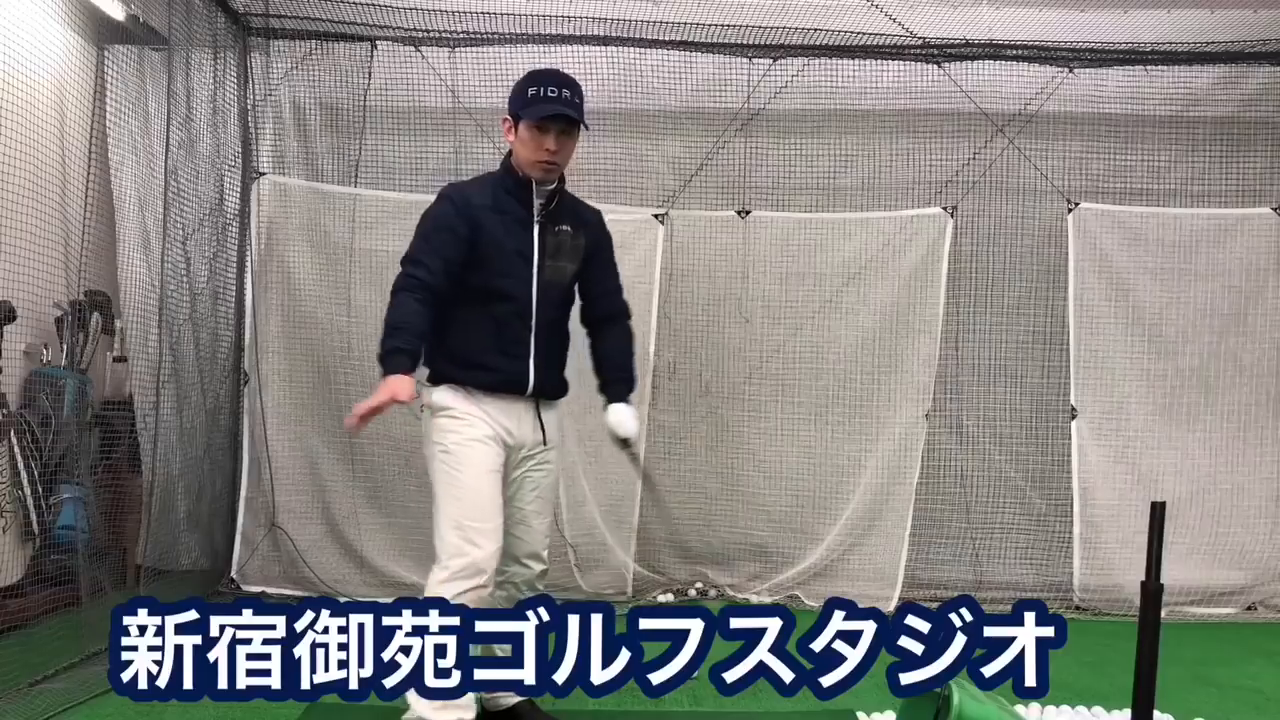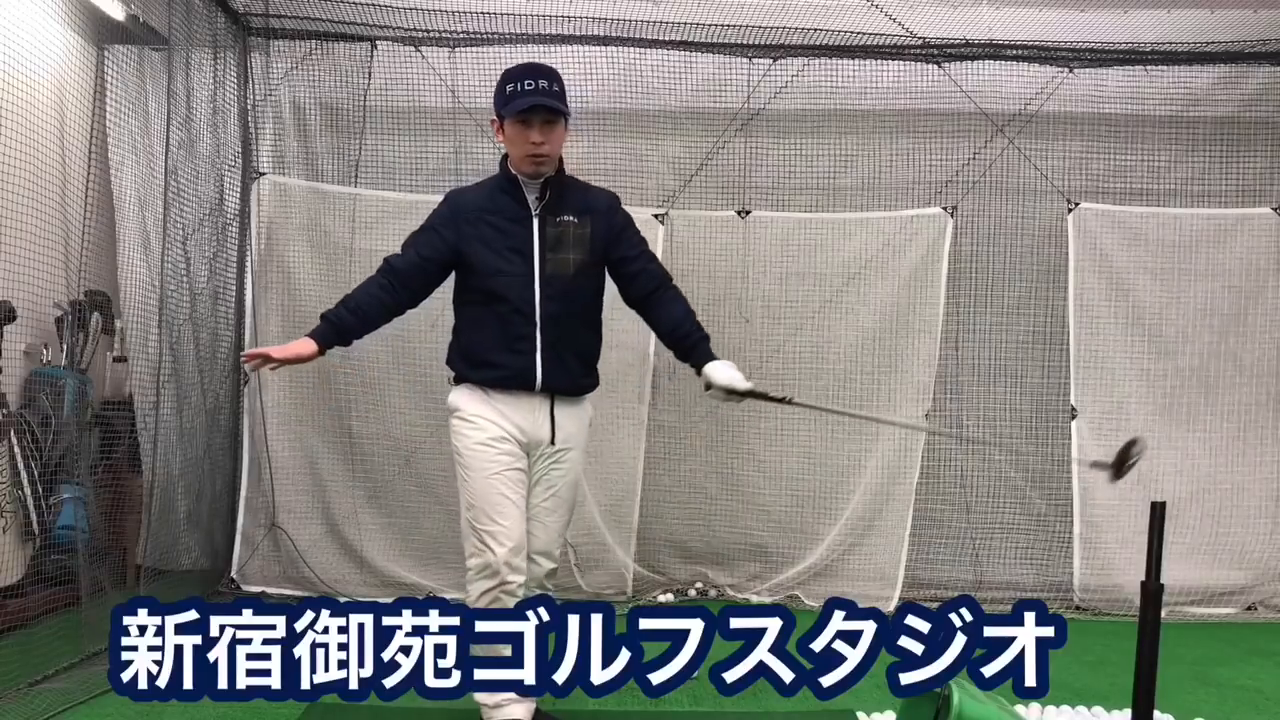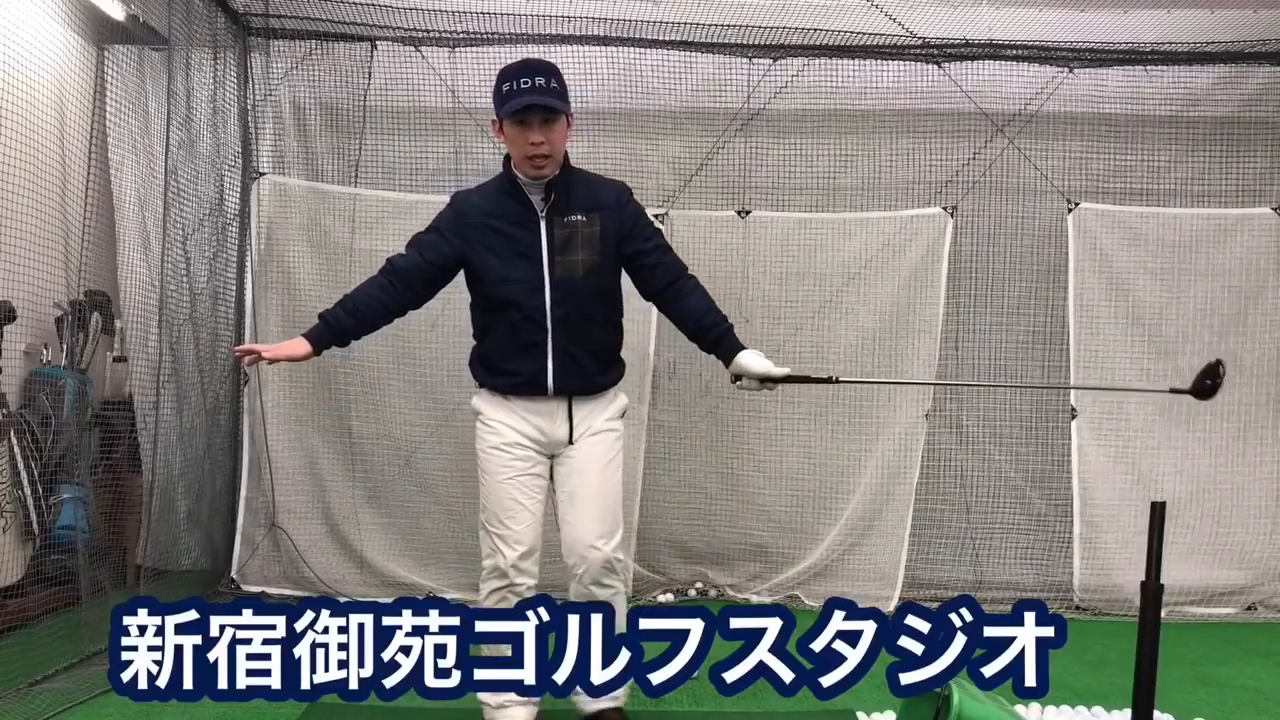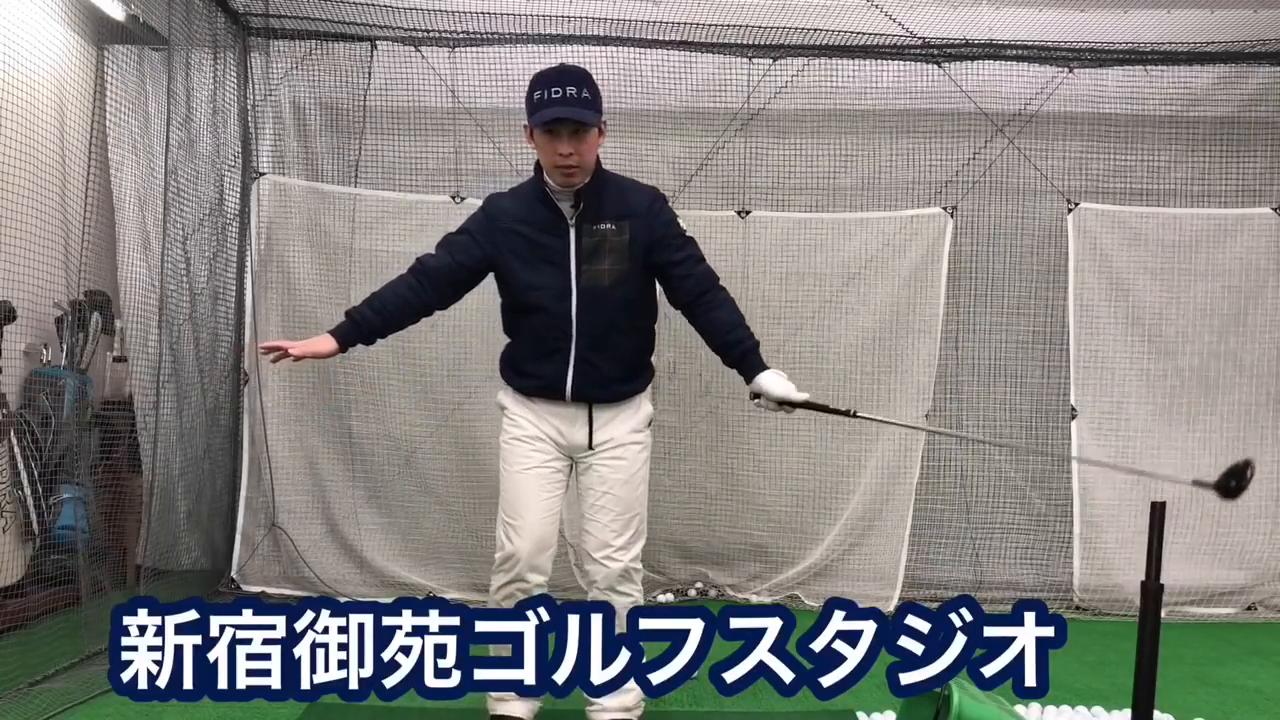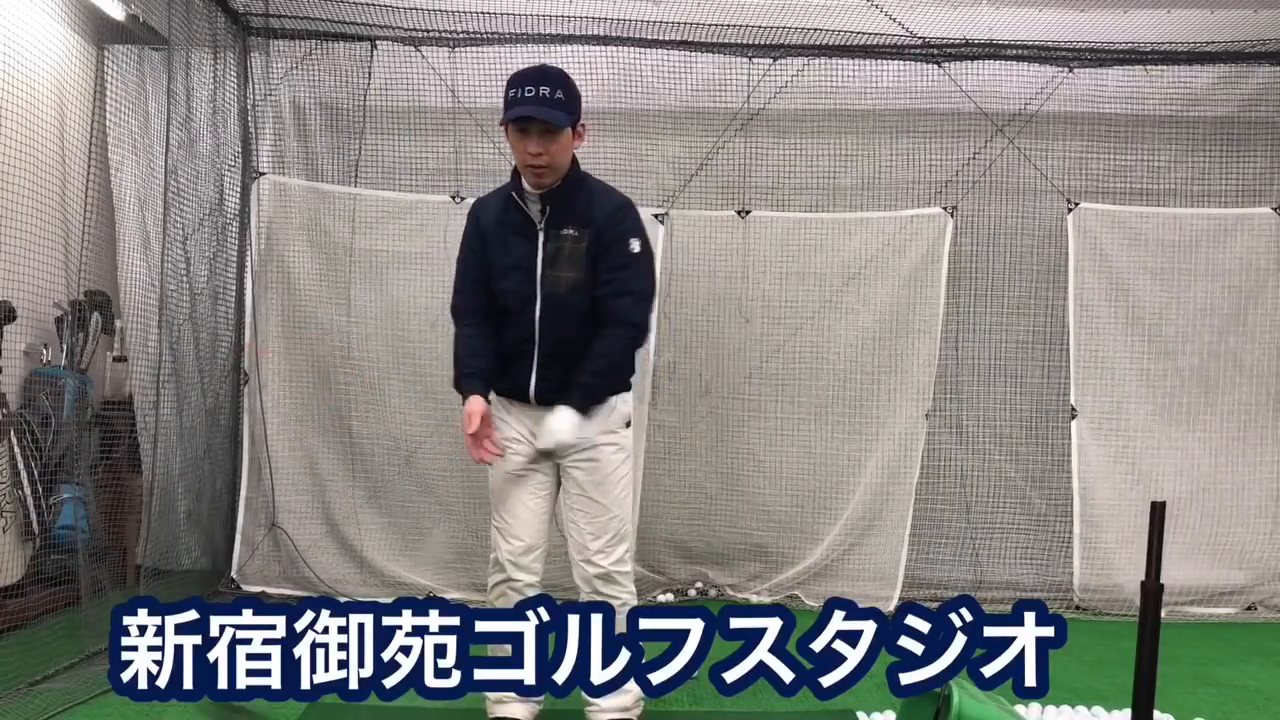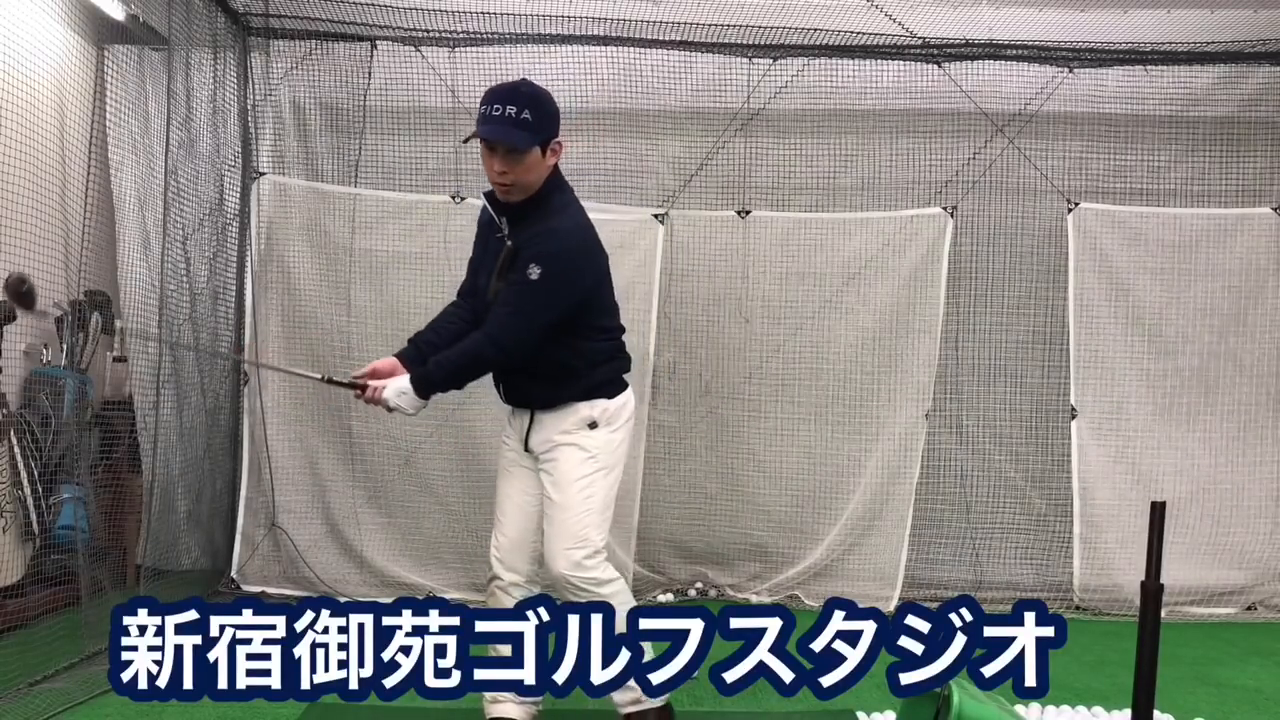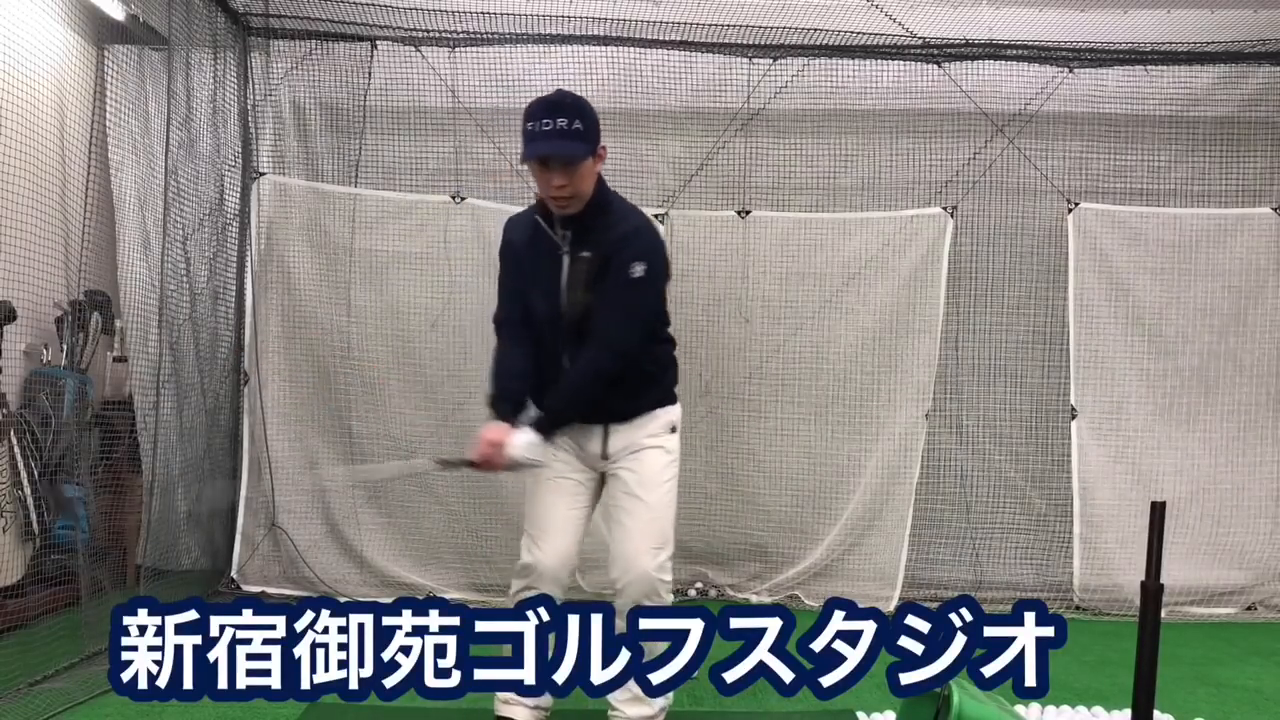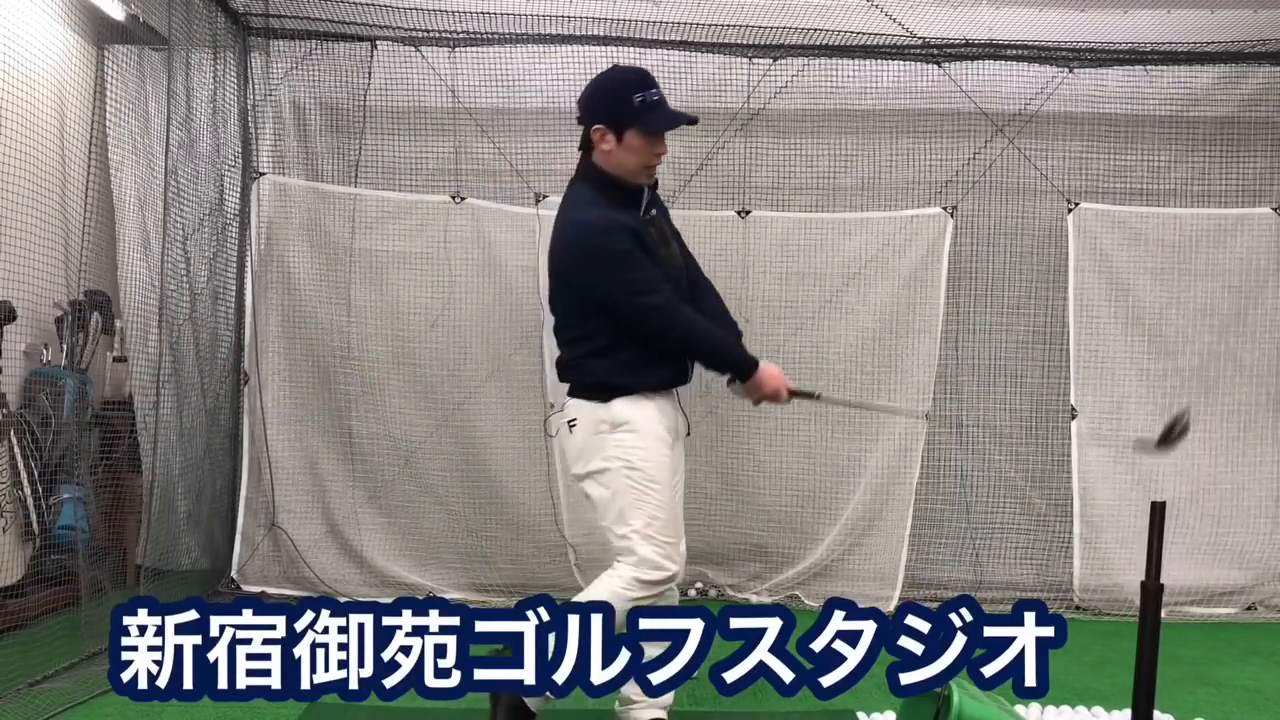
dt=0.4s
person 1, frame 1
left shoulder: (585, 224)
right shoulder: (463, 205)
left elbow: (608, 316)
right elbow: (415, 290)
left wrist: (619, 396)
right wrist: (397, 370)
left hip: (539, 415)
right hip: (465, 408)
left knee: (526, 564)
right knee: (470, 562)
person 1, frame 2
left shoulder: (599, 212)
right shoulder: (466, 210)
left elbow: (651, 289)
right elbow: (399, 281)
left wrist: (704, 358)
right wrist: (320, 338)
left hip: (566, 413)
right hip: (485, 408)
left knee: (539, 565)
right knee: (497, 564)
person 1, frame 3
left shoulder: (608, 202)
right shoulder: (472, 213)
left elbow: (670, 282)
right elbow: (400, 281)
left wrist: (733, 350)
right wrist: (314, 338)
left hip: (594, 409)
right hip: (508, 413)
left knee: (597, 554)
right knee: (508, 568)
person 1, frame 4
left shoulder: (642, 209)
right shoulder: (504, 216)
left elbow: (699, 291)
right elbow: (431, 280)
left wrist: (755, 369)
right wrist: (341, 336)
left hip: (619, 415)
right hip: (532, 413)
left knee: (614, 568)
right knee: (519, 558)
person 1, frame 5
left shoulder: (612, 215)
right shoulder: (488, 216)
left elbow: (625, 322)
right elbow: (471, 313)
left wrist: (574, 410)
right wrist: (473, 392)
left hip: (595, 416)
right hip: (514, 415)
left knee: (603, 568)
right knee: (513, 566)
person 1, frame 6
left shoulder: (563, 237)
right shoulder: (497, 214)
left elbow: (505, 339)
right elbow: (470, 308)
left wrist: (418, 385)
right wrist: (407, 360)
left hip: (584, 415)
right hip: (525, 415)
left knee: (575, 560)
right knee: (510, 567)
person 1, frame 7
left shoulder: (634, 238)
right shoulder: (521, 236)
left elbow: (609, 353)
right elbow: (516, 335)
left wrist: (533, 431)
right wrist: (503, 415)
left hip: (642, 426)
right hip: (566, 429)
left knee: (642, 574)
right knee: (542, 567)
person 1, frame 8
left shoulder: (644, 201)
right shoulder: (587, 227)
left elbow: (694, 288)
right elbow: (665, 318)
left wrist: (742, 362)
right wrist: (749, 367)
left hip: (658, 406)
right hip: (615, 415)
left knee: (664, 568)
right knee: (650, 566)
